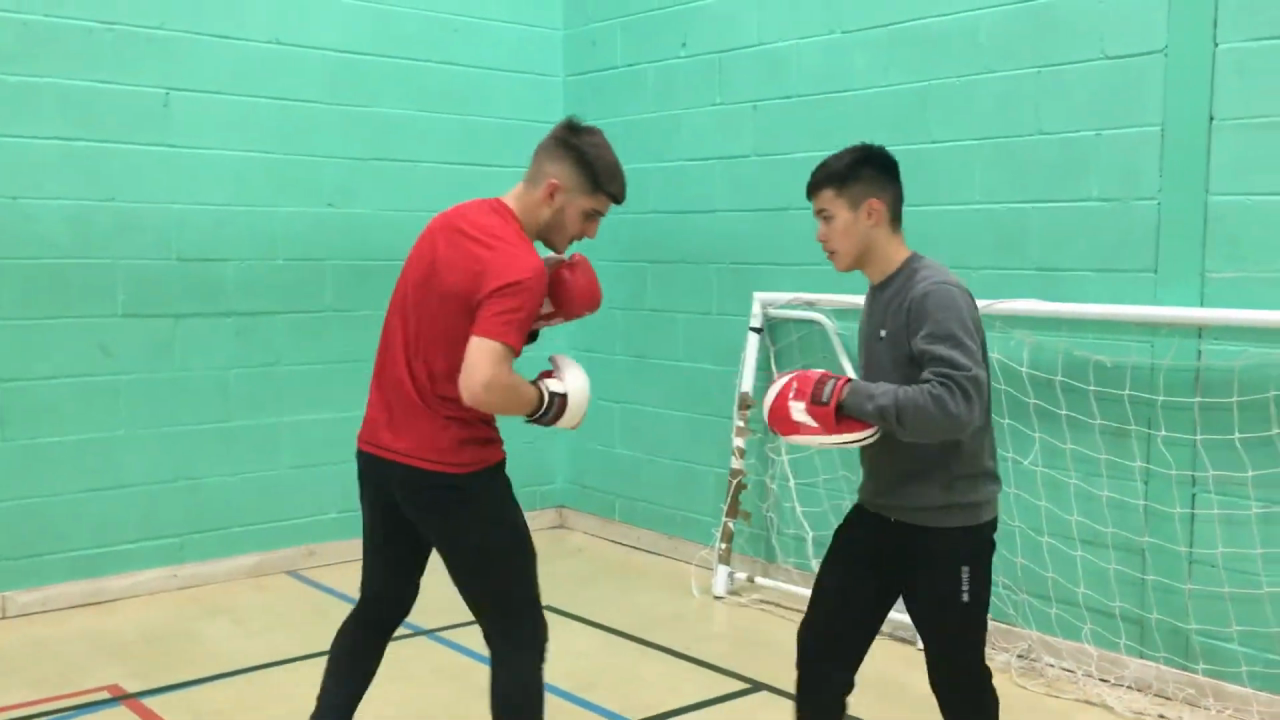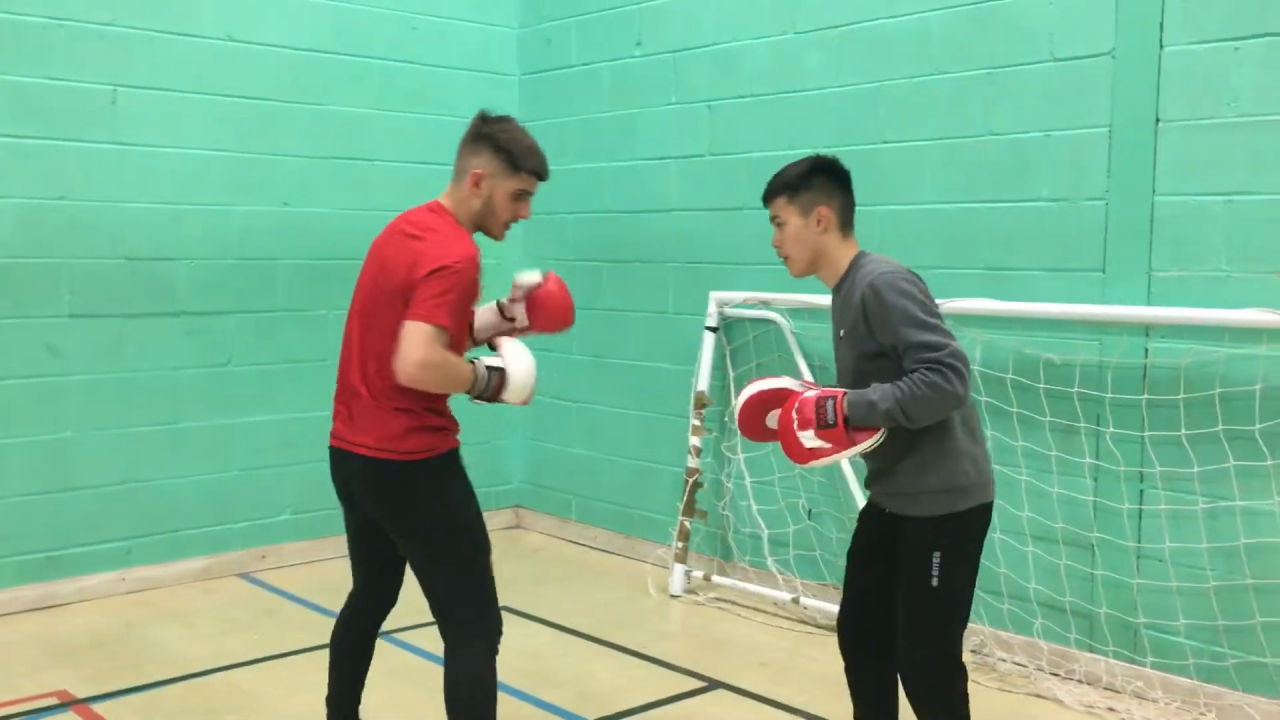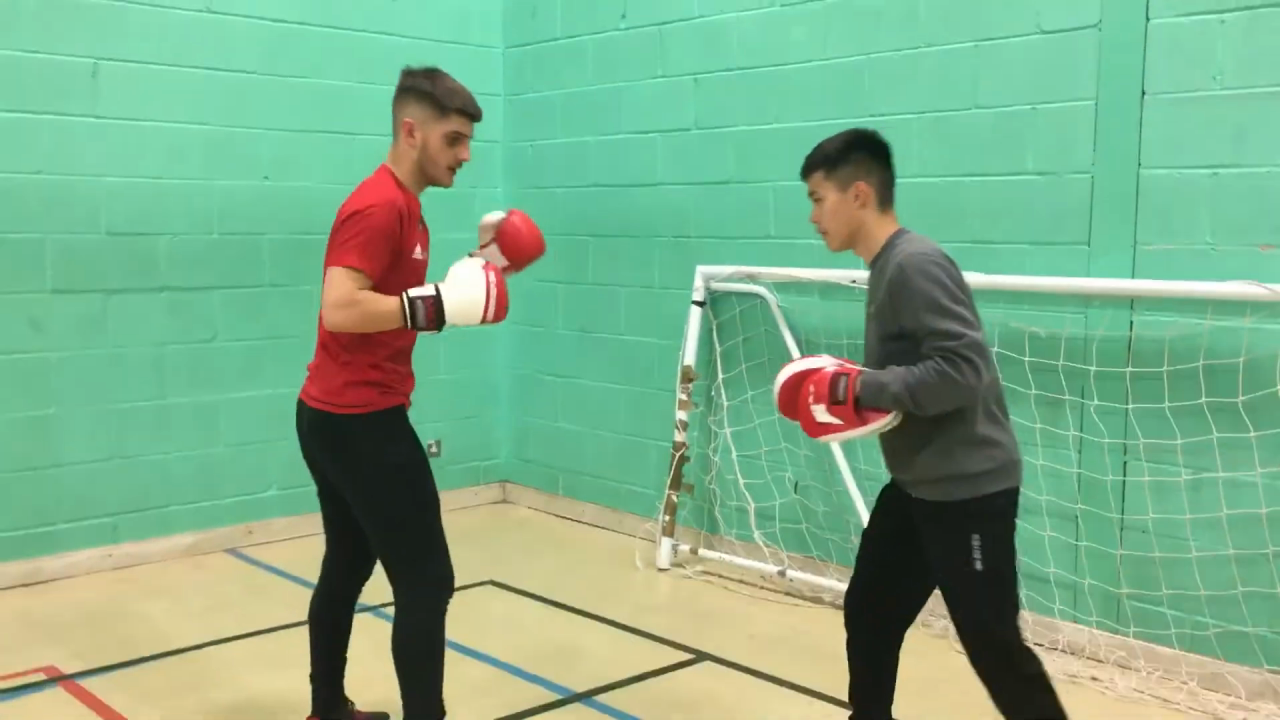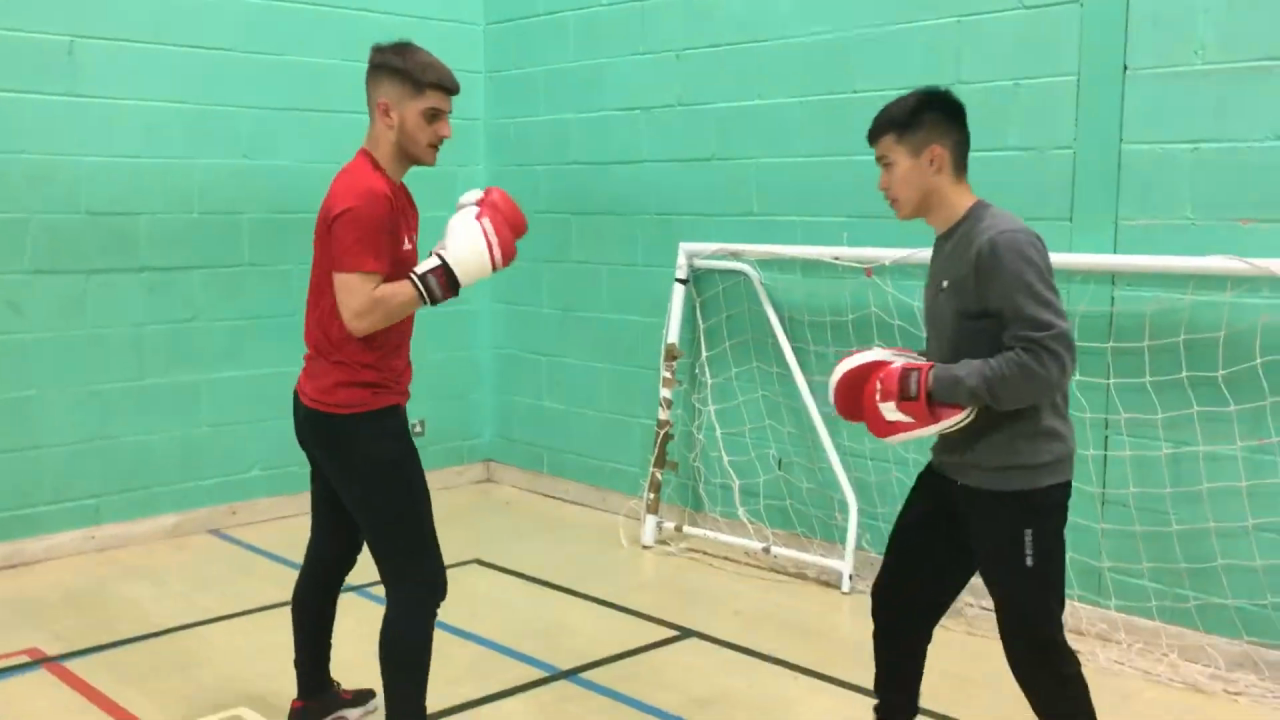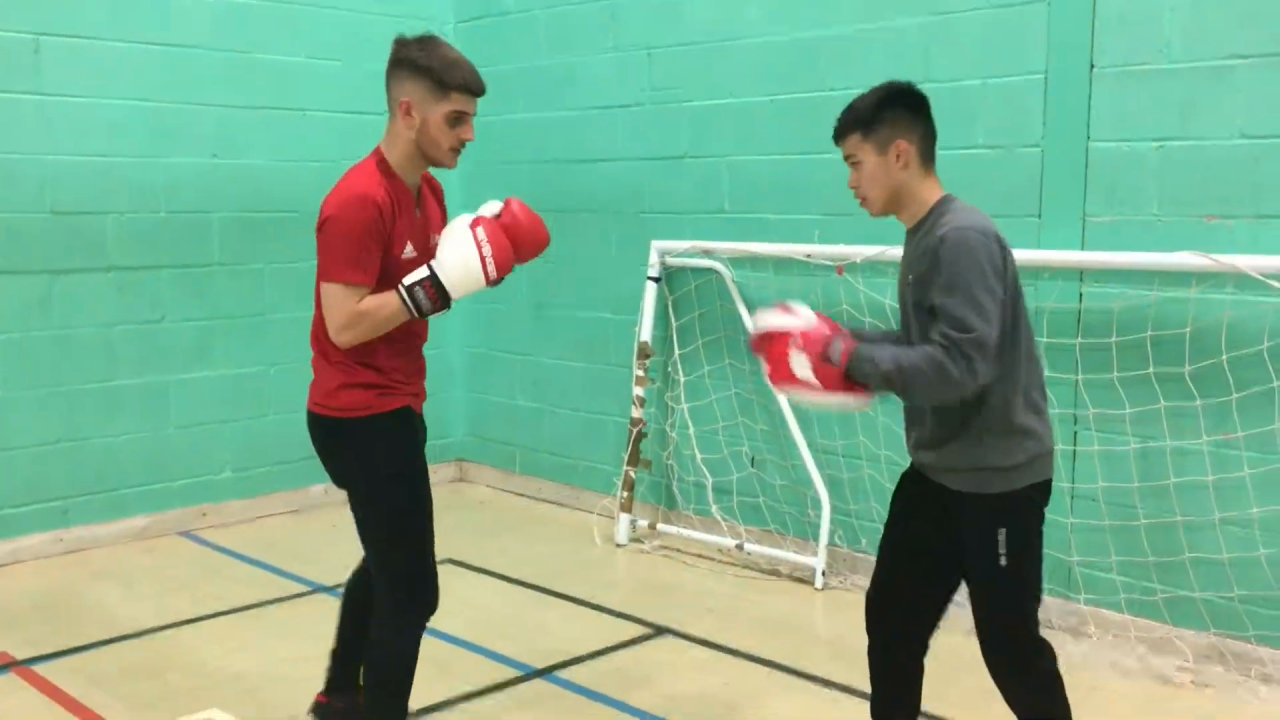
dt=0.3s
person 1, frame 1
left shoulder: (452, 222)
right shoulder: (521, 268)
right elbow: (481, 387)
right wrist: (551, 400)
left hip: (380, 456)
right hip: (454, 474)
left knee: (378, 608)
right knee: (518, 638)
person 1, frame 2
left shoulder: (404, 230)
right shoulder: (453, 255)
right elbow: (417, 366)
left wrist: (502, 319)
right wrist: (497, 378)
left hip: (351, 453)
right hip: (412, 462)
left knee: (371, 596)
right knee: (473, 629)
person 1, frame 3
left shoulder: (399, 206)
right shoulder: (381, 205)
left elbow: (395, 303)
right elbow: (341, 309)
left wrist: (474, 271)
right wrist: (439, 304)
left hip: (329, 416)
right hip: (362, 419)
left knee: (347, 566)
right knee: (425, 585)
person 1, frame 4
left shoulder: (388, 191)
right shoulder: (364, 195)
left elbow: (395, 288)
right elbow: (361, 312)
left wrist: (460, 254)
right wrist: (449, 269)
left hip: (331, 408)
right hip: (359, 416)
left knee: (330, 554)
right knee: (419, 584)
person 1, frame 5
left shoulder: (425, 191)
right shoulder: (360, 200)
right elbow: (345, 325)
left wrist: (481, 252)
right wrist: (441, 282)
left hip: (383, 412)
right hip: (364, 419)
left knee: (386, 564)
right knee: (410, 589)
person 2, frame 1
left shoulder: (937, 295)
right shoulder: (881, 294)
left elbow: (957, 404)
left wrist: (848, 397)
right wrist: (828, 401)
left hip: (950, 524)
right hip: (880, 513)
left knee: (956, 673)
right knee: (822, 647)
person 2, frame 2
left shoulder: (885, 285)
right shoulder: (847, 293)
left elbow: (948, 380)
left wrist: (851, 408)
right wrist: (810, 408)
left hip: (943, 505)
right hip: (891, 503)
left knee: (927, 662)
right knee: (861, 640)
person 2, frame 3
left shoulder: (918, 265)
right shoulder: (886, 270)
left elbow: (963, 370)
left wrist: (864, 388)
right wrist: (840, 391)
left hip: (969, 490)
right hip: (915, 487)
left knee: (994, 648)
right knee: (868, 618)
person 2, frame 4
left shoulder: (1004, 243)
right shoulder: (948, 245)
left elbow: (1049, 359)
left wrist: (936, 384)
right wrist: (906, 377)
left hip: (1021, 482)
right hip: (954, 474)
left knee: (1034, 646)
right knee: (896, 605)
person 2, frame 5
left shoulder: (962, 239)
right shoulder: (923, 237)
left elbow: (961, 365)
left wrist: (851, 360)
right wrist: (857, 346)
left hip: (999, 479)
right hip: (938, 473)
left knee: (1010, 646)
right knee: (893, 616)
